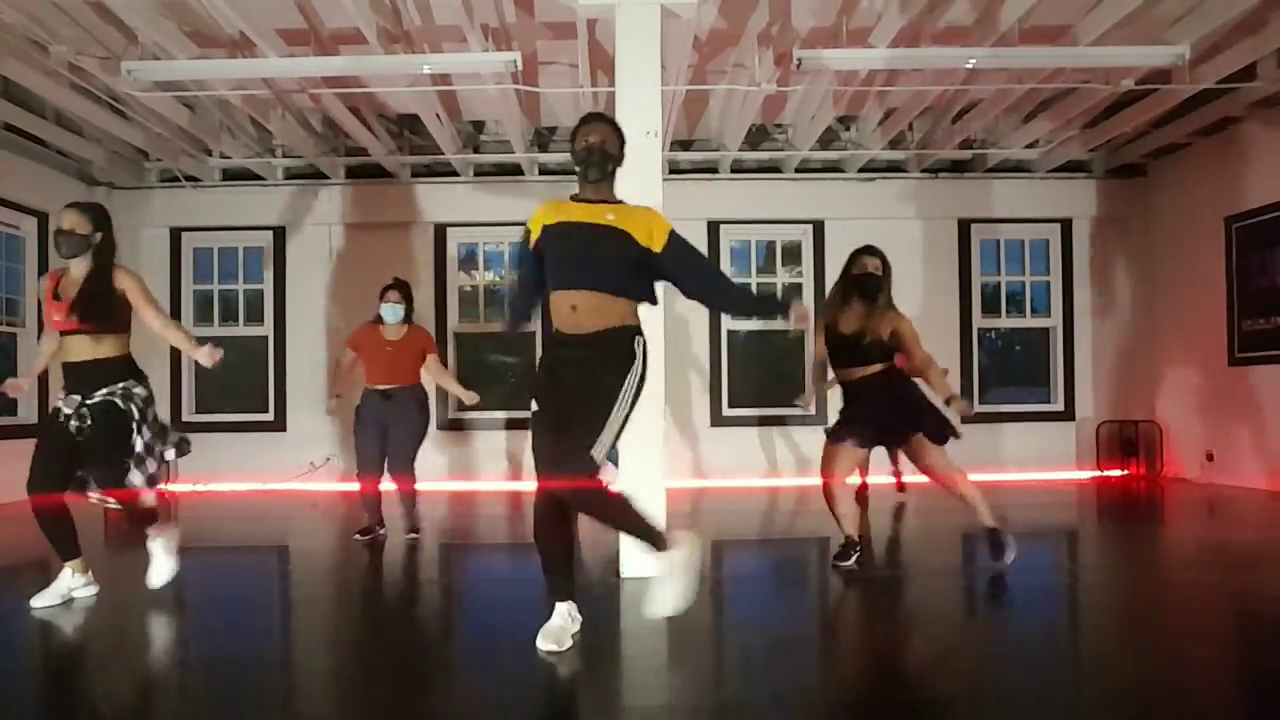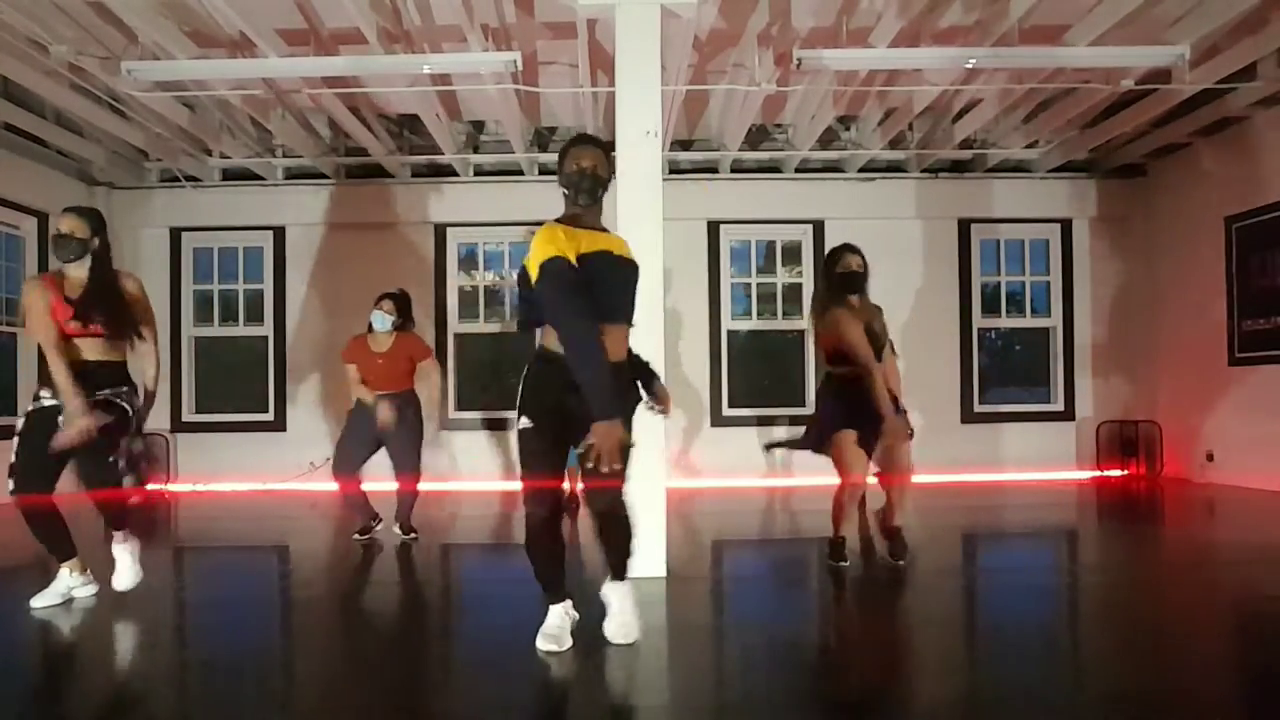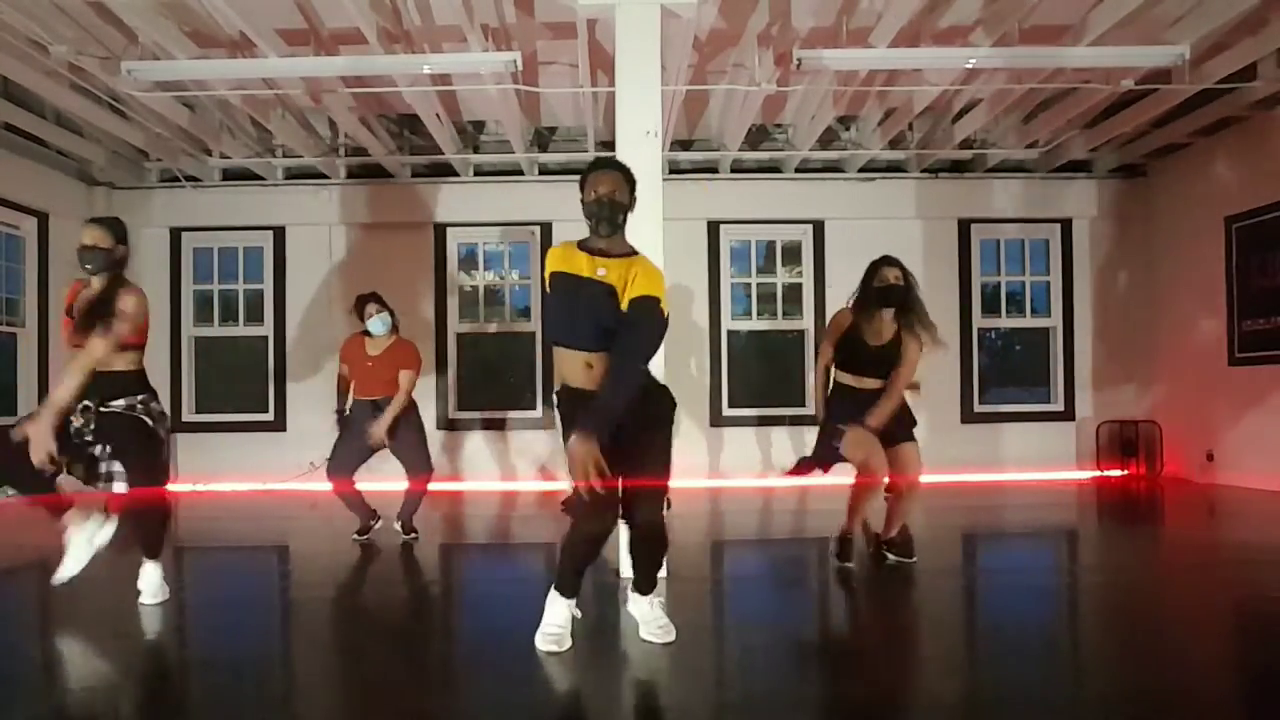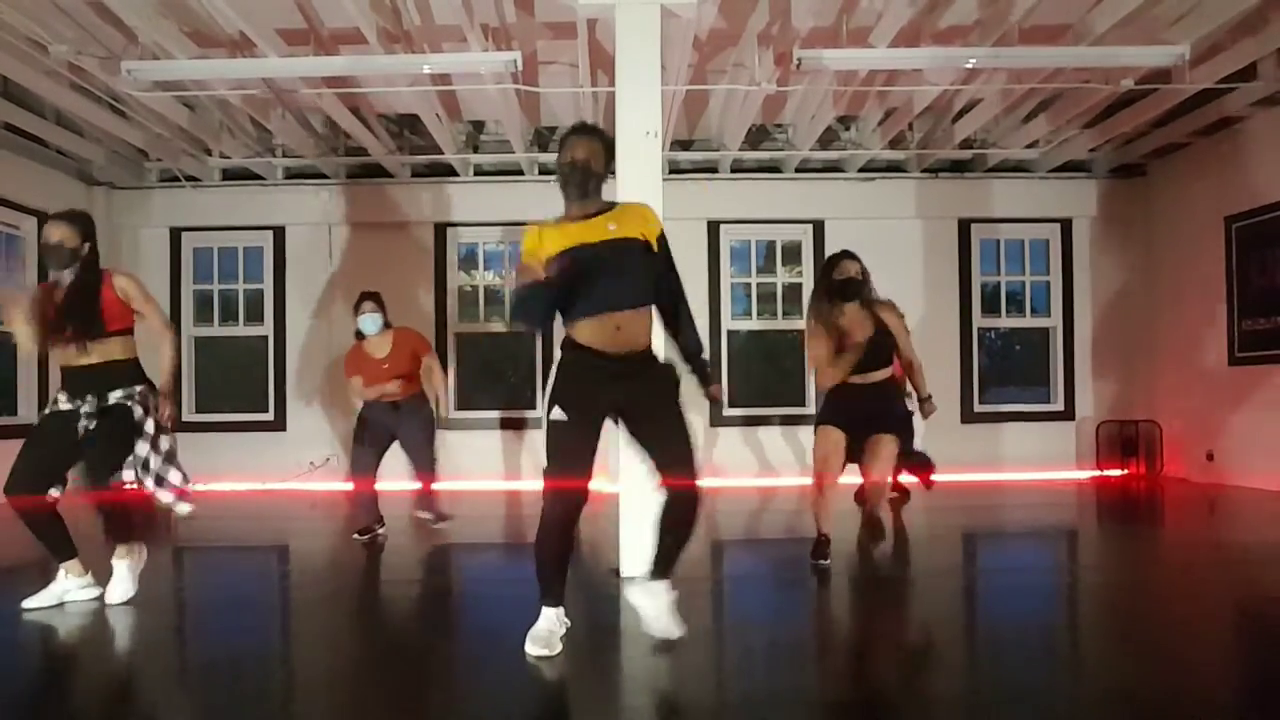
dt=0.5s
person 1, frame 1
left shoulder: (645, 224)
right shoulder: (546, 222)
left elbow: (706, 282)
right elbow: (527, 285)
left wrist: (777, 307)
right wrist: (513, 335)
left hip: (616, 355)
right hip: (558, 359)
left knee: (577, 477)
right knee: (549, 489)
left ankle: (670, 548)
right ankle: (564, 607)
person 1, frame 2
left shoulder: (619, 250)
right shoulder: (552, 242)
right elbow: (571, 325)
right wrist: (602, 412)
left hip: (611, 386)
right hip: (554, 382)
left knee: (605, 496)
right knee: (541, 506)
left ankle: (618, 586)
right ankle: (558, 606)
person 1, frame 3
left shoulder: (644, 276)
right shoulder: (559, 258)
left elbow: (631, 363)
left wrist: (592, 431)
left hip: (638, 402)
right hip: (578, 405)
left knee: (647, 513)
right knee: (597, 511)
left ankle: (644, 597)
right ankle: (564, 600)
person 1, frame 4
left shoulder: (640, 220)
right shoulder: (541, 238)
left elbow: (672, 301)
right elbow: (529, 316)
left wrist: (700, 367)
right wrist: (537, 282)
left hip: (644, 374)
right hip: (581, 374)
left knee: (684, 489)
right knee: (563, 500)
left ankle: (653, 586)
right ankle: (551, 611)
person 2, frame 1
left shoulder: (119, 279)
right shoulder: (49, 283)
left elbow: (159, 323)
left wrist: (197, 351)
left hip: (117, 389)
right hip: (73, 396)
left knee: (109, 480)
right knee: (41, 485)
left ankle: (158, 533)
right ankle: (76, 574)
person 2, frame 2
left shoulder: (124, 285)
right shoulder: (40, 288)
left elbow: (148, 346)
right elbow: (50, 350)
left wrist: (146, 403)
right wrist: (75, 407)
left hip: (109, 392)
right hip: (57, 396)
left knee: (94, 471)
right knee: (27, 491)
left ankle: (122, 538)
right ankle: (73, 573)
person 2, frame 3
left shoulder: (129, 299)
right shoulder: (76, 292)
left elbow: (92, 358)
left wrist: (45, 421)
left hip: (128, 403)
right hip: (80, 404)
left knee: (147, 493)
left ankle: (151, 569)
right ankle: (81, 521)
person 2, frame 4
left shoulder: (119, 284)
right shoulder: (44, 295)
left elbow: (165, 331)
right elbow: (33, 344)
left wrist: (166, 391)
left hip: (123, 396)
right hip: (72, 401)
left knee: (101, 476)
left ankle: (127, 553)
right ankle: (75, 576)
person 3, frame 1
left shoulder: (889, 318)
right shoulder: (831, 316)
left elbow: (920, 360)
right elbow: (823, 359)
left wrist: (948, 396)
left hip: (898, 400)
right hip: (860, 406)
left knee: (941, 472)
right knee: (831, 476)
left ankle: (992, 529)
right ankle: (850, 541)
person 3, frame 2
left shoulder: (872, 312)
right shoulder: (839, 316)
left elbow: (886, 361)
right elbow: (869, 366)
left wrist: (897, 407)
right wrist: (890, 417)
left hip: (876, 398)
right hip: (841, 399)
left knee: (900, 467)
right knee: (854, 480)
left ankle: (891, 526)
right ankle: (838, 539)
person 3, frame 3
left shoulder: (909, 335)
right shoulder: (844, 320)
left elbow: (900, 386)
right elbow: (822, 364)
left wrist: (871, 425)
right wrist: (824, 409)
left hip: (887, 412)
right hip: (846, 409)
left knee: (910, 479)
right knee: (875, 471)
left ankle: (889, 536)
right ankle: (847, 534)
person 3, frame 4
left shoulder: (885, 313)
right shoulder: (822, 326)
left elbow: (909, 357)
right elbow: (824, 381)
left wrist: (924, 396)
right wrist: (852, 354)
left hip: (885, 401)
right hip: (843, 403)
left knee: (876, 477)
right knee: (823, 475)
left ankle: (872, 513)
right ankle: (822, 537)
person 4, frame 1
left shoulder: (420, 335)
right shoulder: (365, 333)
left elbow: (436, 370)
right elbow: (345, 363)
left wrist: (463, 393)
right wrist: (336, 393)
left hip: (409, 404)
right hip: (372, 405)
left knee: (401, 467)
right knee: (367, 469)
left ankle: (412, 520)
right ankle: (375, 522)
person 4, frame 2
left shoulder: (410, 342)
right shoulder: (355, 345)
right elbow: (354, 383)
right wrist: (377, 403)
left hip: (403, 412)
right hip: (365, 412)
left knee: (408, 472)
right knee: (342, 470)
left ankle: (403, 520)
right ankle: (369, 519)
person 4, frame 3
left shoulder: (405, 348)
right shoulder: (353, 345)
left elbow: (404, 391)
right elbow: (343, 377)
left wrist: (384, 421)
right wrist: (341, 410)
left hip: (400, 416)
right hip: (360, 416)
left knee: (421, 471)
right knee: (337, 472)
left ankle: (405, 520)
right ankle: (368, 518)
person 4, frame 4
left shoulder: (409, 338)
right shoulder: (354, 355)
left elbow: (433, 367)
right elbow: (361, 392)
left wrist: (439, 399)
right wrist: (383, 388)
left hip: (413, 411)
right hip: (375, 415)
left knee: (424, 463)
right knee: (361, 470)
left ankle: (426, 505)
right ankle: (373, 522)
